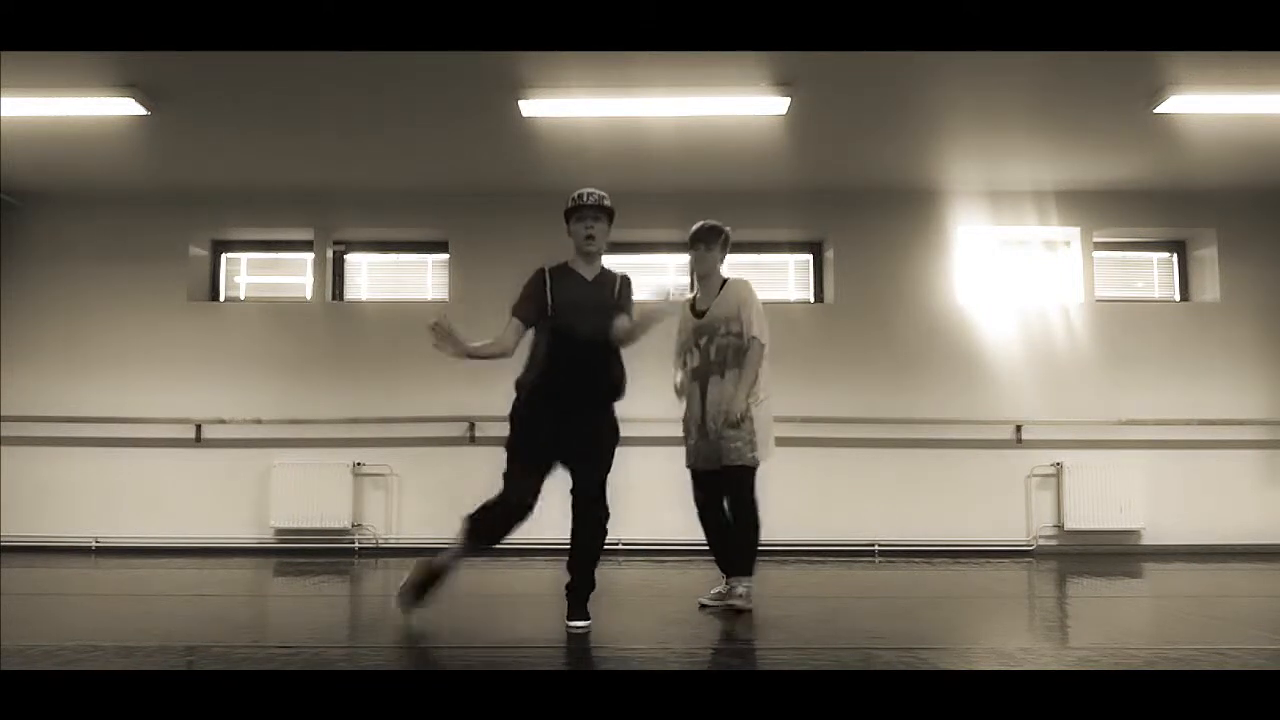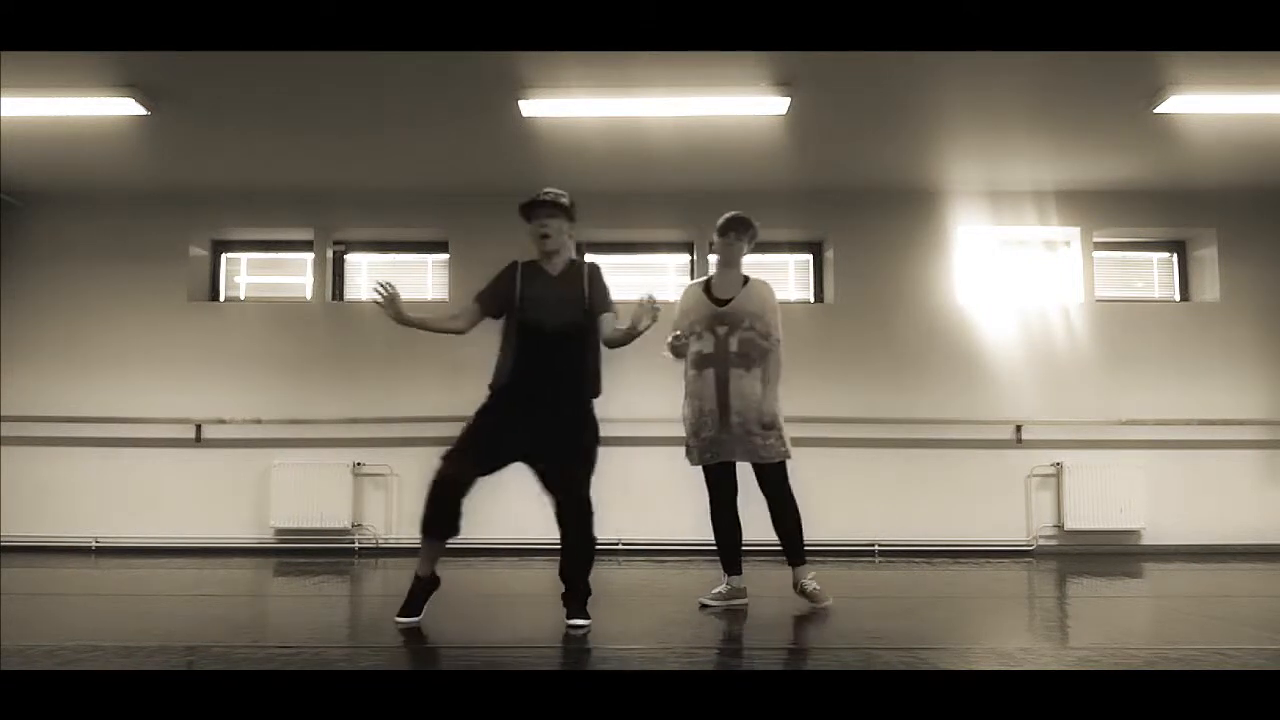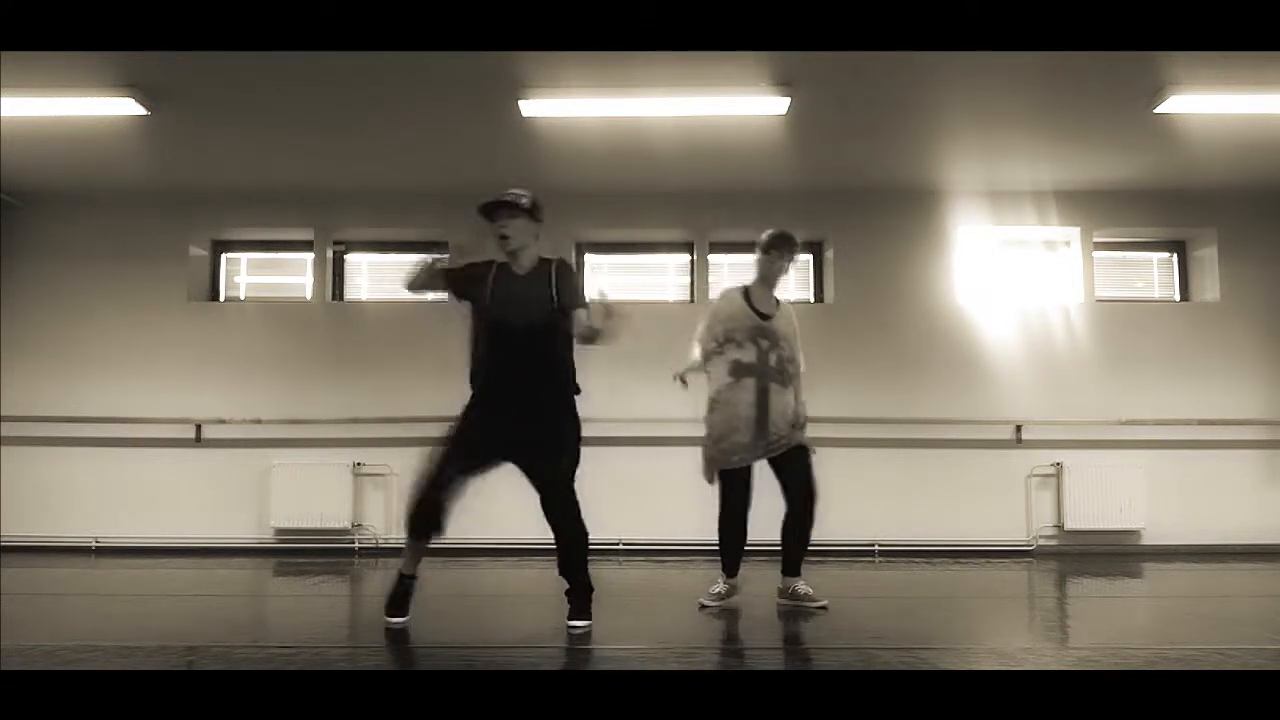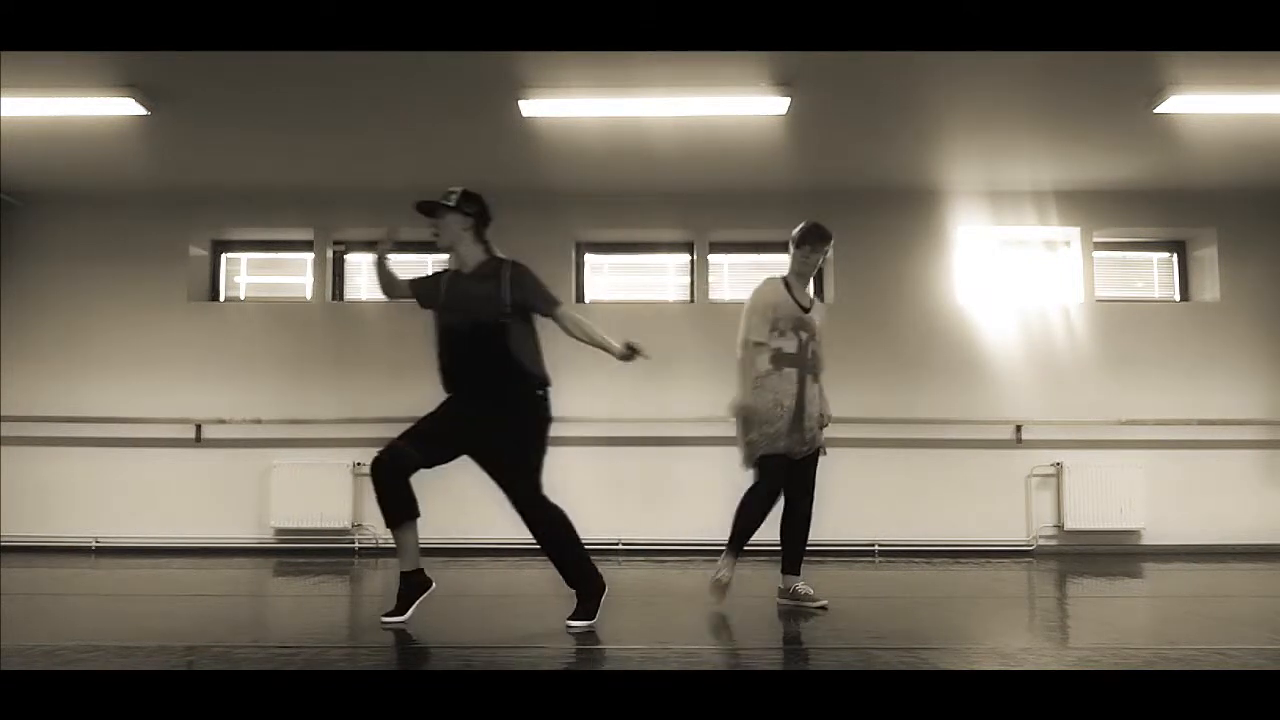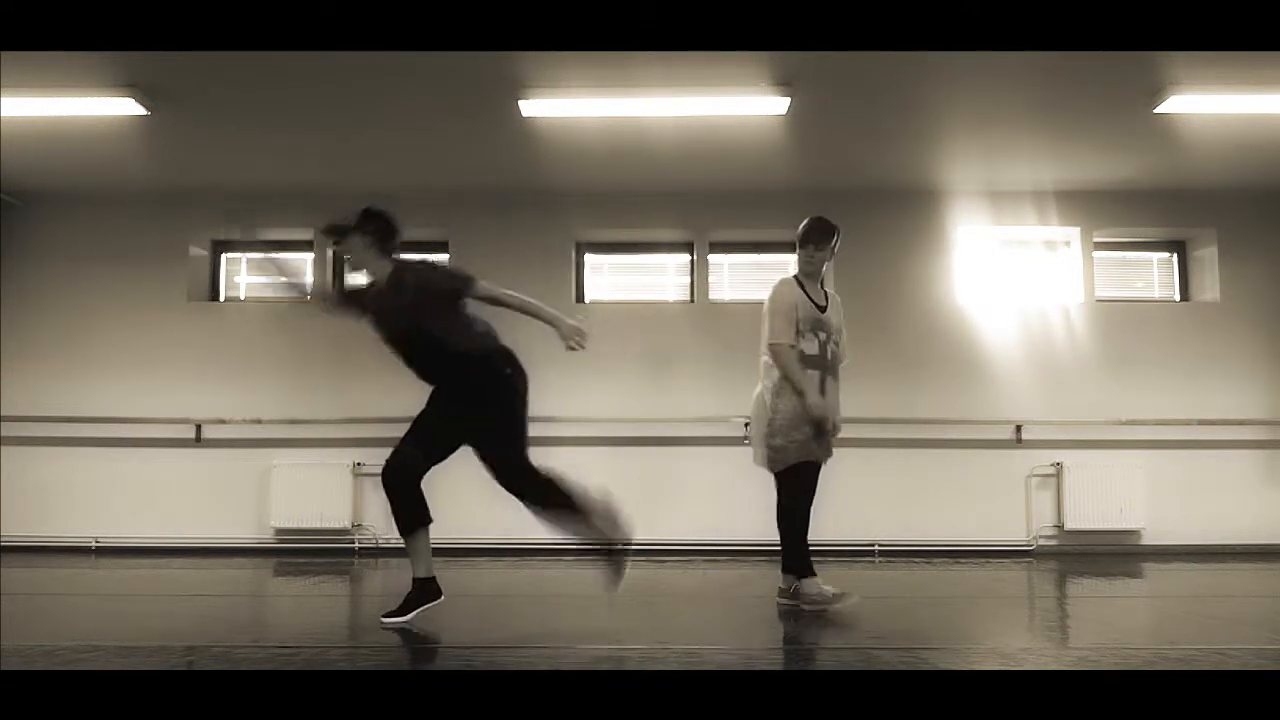
dt=0.4s
person 1, frame 1
left shoulder: (619, 285)
right shoulder: (545, 280)
left elbow: (619, 335)
right elbow: (508, 341)
left wrist: (647, 320)
right wrist: (466, 349)
left hip: (593, 415)
right hip: (539, 407)
left knee: (591, 505)
right knee: (516, 499)
left ankle: (578, 599)
right ankle: (437, 567)
person 1, frame 2
left shoulder: (589, 276)
right shoulder: (515, 276)
left elbow: (608, 334)
right elbow: (463, 320)
left wrist: (634, 329)
right wrist: (408, 319)
left hip: (569, 413)
right hip: (512, 406)
left knee: (575, 507)
right knee: (451, 478)
left ankle: (576, 601)
right ankle: (424, 579)
person 1, frame 3
left shoulder: (560, 274)
right shoulder: (484, 275)
left elbow: (582, 330)
right elbow: (415, 284)
left wrist: (596, 329)
right wrist: (445, 259)
left hip: (550, 411)
right hip: (491, 407)
left knee: (560, 503)
right knee: (439, 481)
left ankle: (579, 598)
right ankle: (406, 577)
person 1, frame 4
left shoulder: (512, 275)
right shoulder: (444, 283)
left elbow: (567, 319)
right elbow: (393, 291)
left wrist: (614, 347)
right wrist: (381, 256)
left hip: (516, 408)
right hip: (465, 406)
left knee: (528, 499)
right knee: (389, 465)
left ankle: (589, 590)
right ankle: (412, 577)
person 1, frame 5
left shoulder: (417, 277)
right shoulder: (371, 296)
left elbow: (492, 292)
right elbow: (322, 297)
left wrist: (560, 321)
left hip: (492, 382)
right hip: (453, 393)
left knee: (514, 472)
right knee: (400, 470)
left ankle: (601, 523)
right ankle: (424, 584)
person 2, frame 1
left shoulder: (740, 290)
right shoulder: (686, 307)
left elbow: (757, 345)
left wrist: (739, 397)
right wrist: (680, 380)
left hip: (738, 409)
right hip: (700, 414)
left knee: (739, 492)
right knee: (706, 498)
left ankle: (744, 582)
right ankle: (730, 578)
person 2, frame 2
left shoulder: (760, 291)
right shoulder: (693, 293)
left elbow: (774, 348)
right elbow: (681, 348)
left wrist: (770, 398)
right wrist: (674, 344)
left hip: (752, 404)
right hip: (707, 408)
left knee: (776, 487)
right knee: (721, 495)
left ankle: (801, 573)
right ankle: (733, 582)
person 2, frame 3
left shoulder: (786, 314)
right shoulder: (728, 300)
left elbow: (794, 366)
right elbow: (703, 346)
left wrist: (799, 405)
right wrist: (693, 364)
left hip: (779, 418)
right hip: (732, 415)
left knee: (803, 493)
right knee: (734, 500)
left ankle: (791, 581)
right ankle: (728, 580)
person 2, frame 4
left shoulder: (816, 307)
right shoulder: (769, 290)
right elbow: (750, 343)
left wrist: (822, 402)
right wrist: (744, 391)
left hip: (804, 410)
right hip: (768, 403)
left knee: (802, 495)
right knee: (769, 483)
left ankle: (791, 581)
right ankle: (730, 557)
person 2, frame 5
left shoulder: (834, 300)
right shoulder: (784, 291)
right elbow: (778, 349)
left wrist: (834, 408)
right wrist: (809, 396)
left hip: (816, 410)
right hip: (786, 405)
left knee: (802, 494)
right knee: (795, 489)
left ankle: (792, 582)
right ankle: (804, 579)
